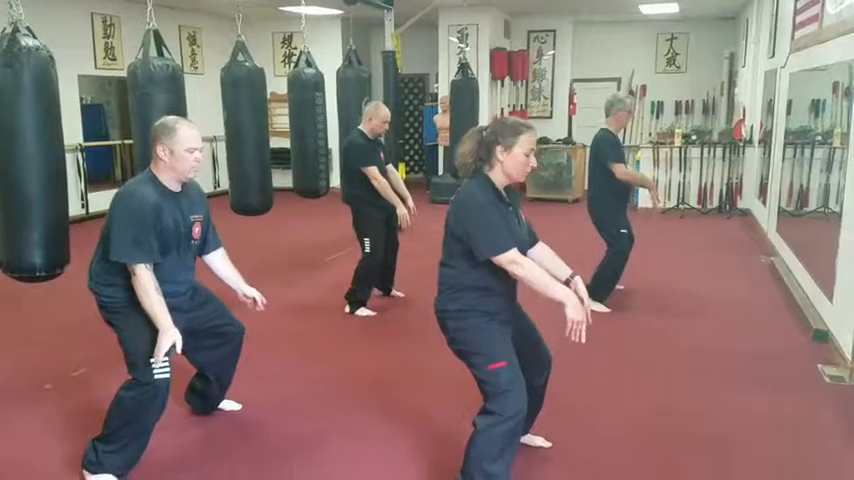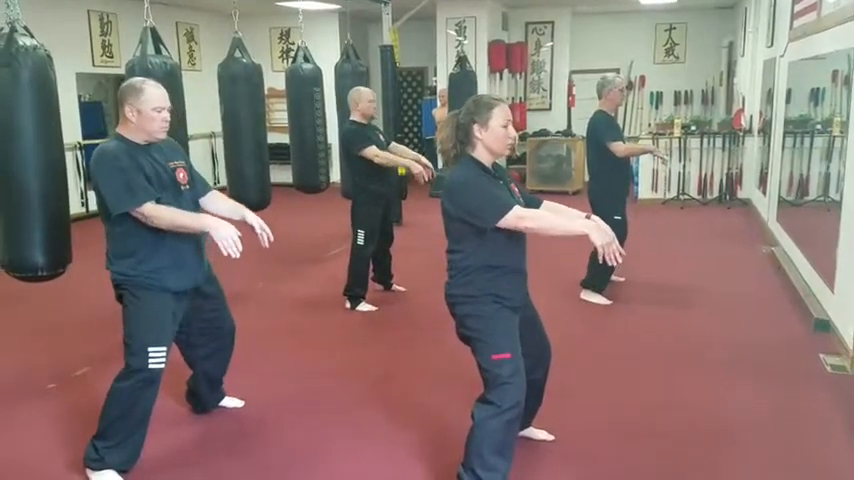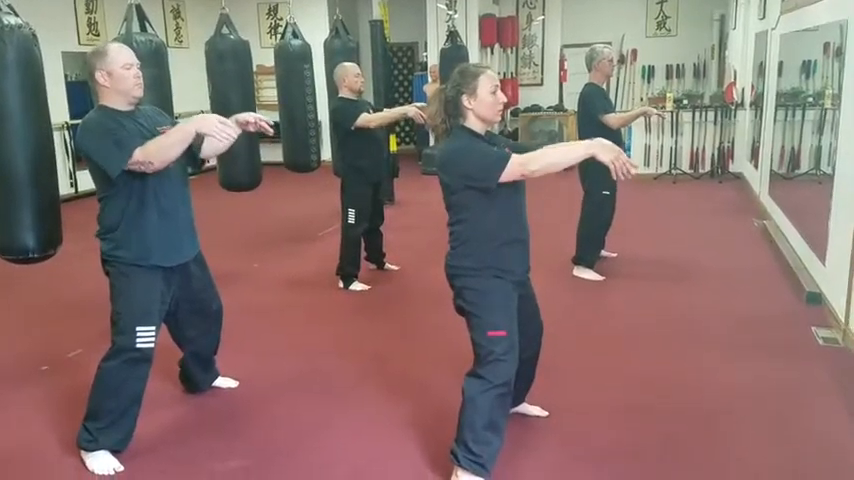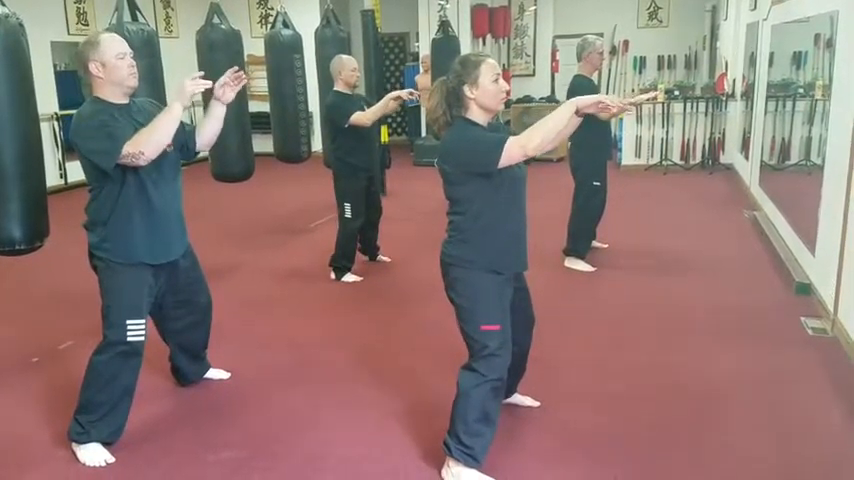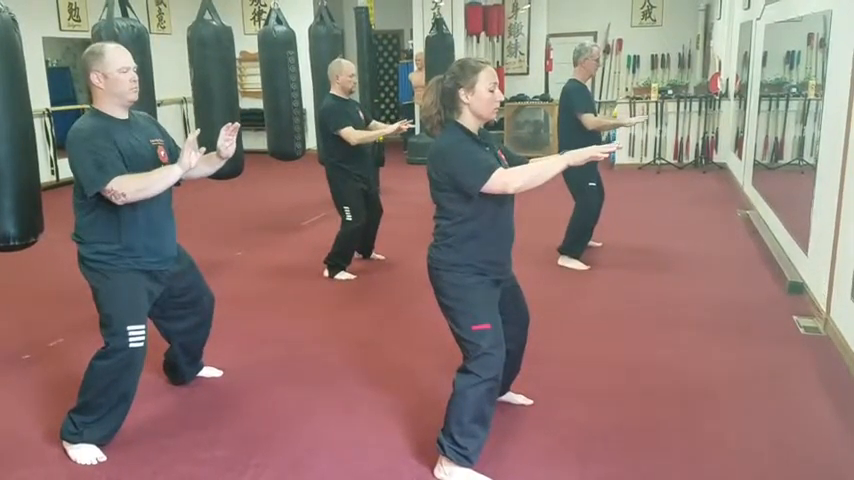
dt=1s
person 1, frame 1
left shoulder: (193, 193)
right shoulder: (138, 200)
left elbow: (211, 249)
right elbow: (140, 272)
left wrist: (241, 286)
right wrist: (166, 327)
left hip: (181, 291)
right hip: (127, 297)
left knee: (228, 332)
right knee: (153, 378)
left ankle: (204, 398)
person 1, frame 2
left shoulder: (170, 148)
right shoulder: (111, 158)
left elbow: (204, 195)
right elbow: (149, 212)
left wrist: (244, 213)
right wrist: (210, 225)
left hip: (193, 271)
right hip: (147, 281)
left knee: (218, 332)
right knee: (145, 368)
left ankle: (206, 396)
person 1, frame 3
left shoulder: (154, 115)
right shoulder: (96, 127)
left elbow: (199, 152)
right elbow: (146, 160)
left wrist: (233, 126)
right wrist: (195, 124)
left hip: (181, 247)
right hip: (135, 257)
left knee: (204, 314)
right knee: (133, 348)
left ankle: (200, 375)
right ankle: (96, 442)
person 1, frame 4
left shoulder: (148, 108)
right shoulder: (90, 120)
left elbow: (196, 144)
right elbow: (139, 152)
left wrist: (219, 103)
right wrist: (179, 102)
left hip: (171, 243)
right hip: (124, 254)
left knee: (194, 309)
right knee: (123, 342)
left ankle: (191, 368)
right ankle: (87, 433)
person 1, frame 5
left shoulder: (146, 123)
right shoulder: (87, 135)
left elbow: (183, 170)
right elbow: (120, 191)
left wrist: (219, 156)
right wrist: (178, 166)
left hip: (163, 251)
right hip: (115, 261)
left knee: (197, 305)
right knee: (126, 347)
left ankle: (184, 367)
right ankle: (80, 433)
person 2, frame 1
left shoulder: (507, 195)
right shoulder: (473, 202)
left elbow: (534, 246)
right elbow: (513, 262)
left wrist: (572, 279)
right wrist: (565, 297)
left hip: (500, 305)
right hip: (470, 313)
left knee: (537, 364)
right knee: (508, 399)
left ankle: (515, 432)
person 2, frame 2
left shoulder: (496, 174)
right shoulder: (464, 182)
left elbow: (541, 205)
right elbow: (524, 220)
left wrist: (589, 217)
right wrist: (587, 227)
left hip: (509, 291)
right hip: (480, 299)
left knee: (536, 357)
right knee: (506, 387)
left ankle: (517, 424)
person 2, frame 3
left shoulder: (491, 142)
right shoulder: (459, 151)
left elbow: (537, 153)
right elbow: (528, 167)
left wrist: (593, 146)
right wrist: (592, 147)
left hip: (508, 266)
right hip: (480, 273)
left knee: (528, 335)
right knee: (497, 361)
left ankle: (510, 400)
person 2, frame 4
left shoulder: (491, 133)
right shoulder: (460, 141)
left elbow: (542, 144)
right elbow: (527, 146)
left wrist: (580, 112)
right wrist: (574, 103)
left hip: (502, 262)
right hip: (474, 267)
left knee: (519, 329)
right knee: (490, 353)
left ankle: (502, 391)
person 2, frame 5
left shoulder: (482, 140)
right shoulder: (450, 148)
left elbow: (522, 165)
right elbow: (509, 182)
left wrist: (574, 156)
right wrist: (571, 157)
left hip: (491, 264)
right hip: (461, 270)
left knee: (515, 325)
right knee: (485, 354)
left ankle: (496, 389)
person 3, frame 1
left shoulder: (611, 138)
right shoulder: (604, 139)
left elbow: (624, 171)
right elbow: (621, 173)
left wrist: (645, 183)
right wrist: (650, 185)
left hip: (612, 203)
right hip: (604, 204)
left knee: (626, 242)
right knee: (619, 248)
left ankle: (605, 280)
right ankle: (592, 296)
person 3, frame 2
left shoulder: (607, 119)
right shoulder: (600, 121)
right elbow: (620, 150)
left wrist: (639, 159)
right wrist: (650, 148)
left hip: (613, 188)
right hip: (604, 190)
left knee: (617, 232)
left ankle: (604, 273)
right ankle: (590, 287)
person 3, frame 3
left shoulder: (598, 91)
right shoulder: (591, 93)
left elbow: (610, 122)
right elbow: (613, 122)
left wrist: (637, 116)
right wrist: (642, 110)
left hip: (603, 161)
right hip: (595, 163)
left knee: (604, 208)
right knee: (594, 209)
left ankle: (595, 248)
right ankle: (582, 263)
person 3, frame 4
left shoulder: (587, 83)
right shoulder: (580, 84)
left elbow: (601, 111)
right elbow: (603, 113)
left wrist: (624, 104)
right wrist: (631, 102)
left hip: (593, 153)
right hip: (586, 154)
left knee: (595, 198)
right knee: (586, 200)
left ankle: (587, 239)
right ankle: (573, 255)
person 3, frame 5
left shoulder: (579, 88)
right shoulder: (573, 89)
left elbow: (590, 122)
right elbow: (590, 123)
left wrist: (616, 122)
right wrist: (622, 122)
left knee: (595, 197)
right knee: (587, 202)
left ankle: (582, 237)
right ankle: (567, 254)
person 4, frame 1
left shoulder: (376, 142)
right shoulder: (356, 144)
left elbow: (391, 171)
right elbow: (376, 179)
left wrist: (407, 198)
right wrist: (398, 205)
left hip: (382, 203)
right hip: (365, 206)
left knee: (391, 245)
right knee: (373, 253)
left ankle: (384, 286)
right ankle: (354, 302)
person 4, frame 2
left shoulder: (372, 129)
right shoulder: (351, 132)
left elbow: (394, 147)
right elbow: (377, 156)
left wrist: (419, 158)
right wrist: (410, 164)
left hip: (382, 195)
right hip: (366, 198)
left knee: (384, 241)
right knee: (364, 246)
left ankle: (384, 280)
right ankle: (354, 298)
person 4, frame 3
left shoulder: (363, 104)
right shoulder: (341, 109)
left elbow: (385, 115)
right elbow: (372, 122)
left wrist: (409, 108)
right wrist: (405, 111)
left hip: (373, 173)
right hip: (356, 176)
left knee: (375, 220)
right knee: (354, 225)
left ankle: (377, 259)
right ankle: (347, 277)
person 4, frame 4
left shoulder: (358, 98)
right shoulder: (335, 103)
left elbow: (384, 111)
right elbow: (366, 120)
left wrist: (398, 98)
right wrist: (389, 97)
left hip: (368, 168)
right hip: (349, 171)
left knee: (373, 212)
right knee: (352, 219)
left ankle: (370, 251)
right ankle: (339, 269)
person 4, frame 5
left shoulder: (353, 104)
right shoulder: (330, 108)
left elbow: (372, 126)
right elbow: (353, 137)
left wrist: (393, 127)
right wrist: (387, 131)
left hip: (363, 170)
right hip: (343, 174)
left knee: (374, 211)
right knee: (354, 220)
left ankle: (365, 250)
right ankle: (334, 267)
